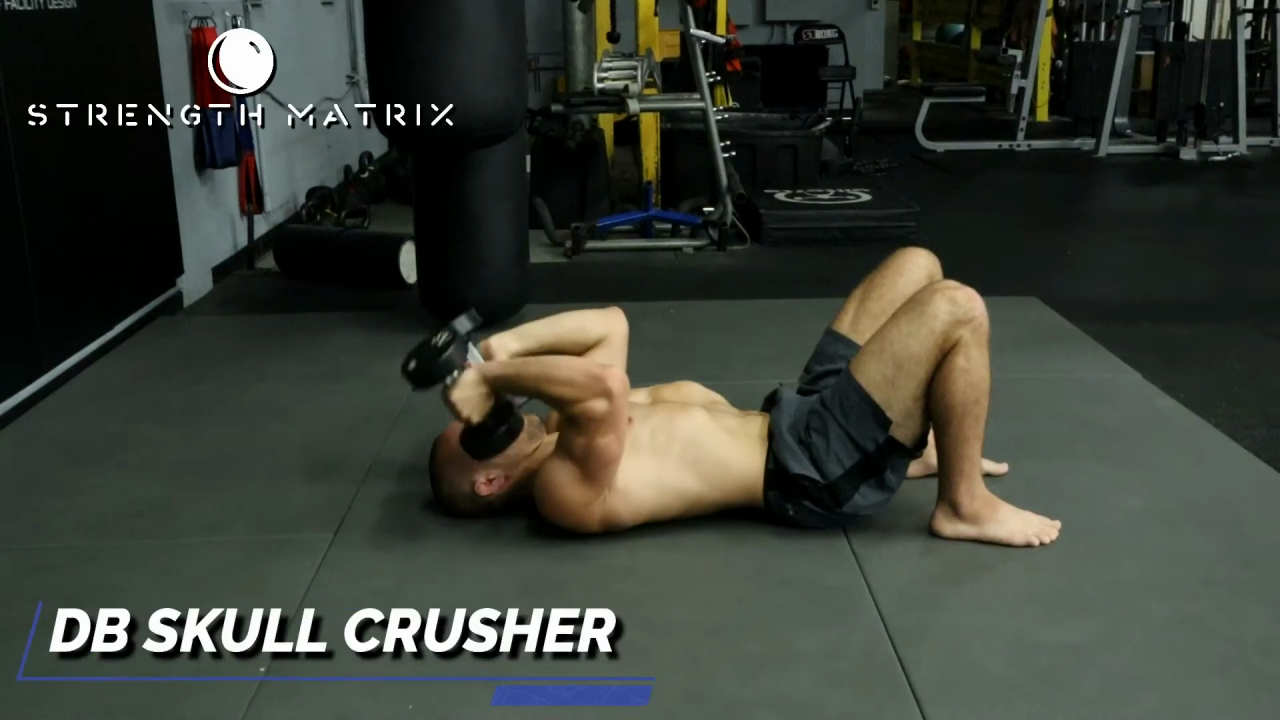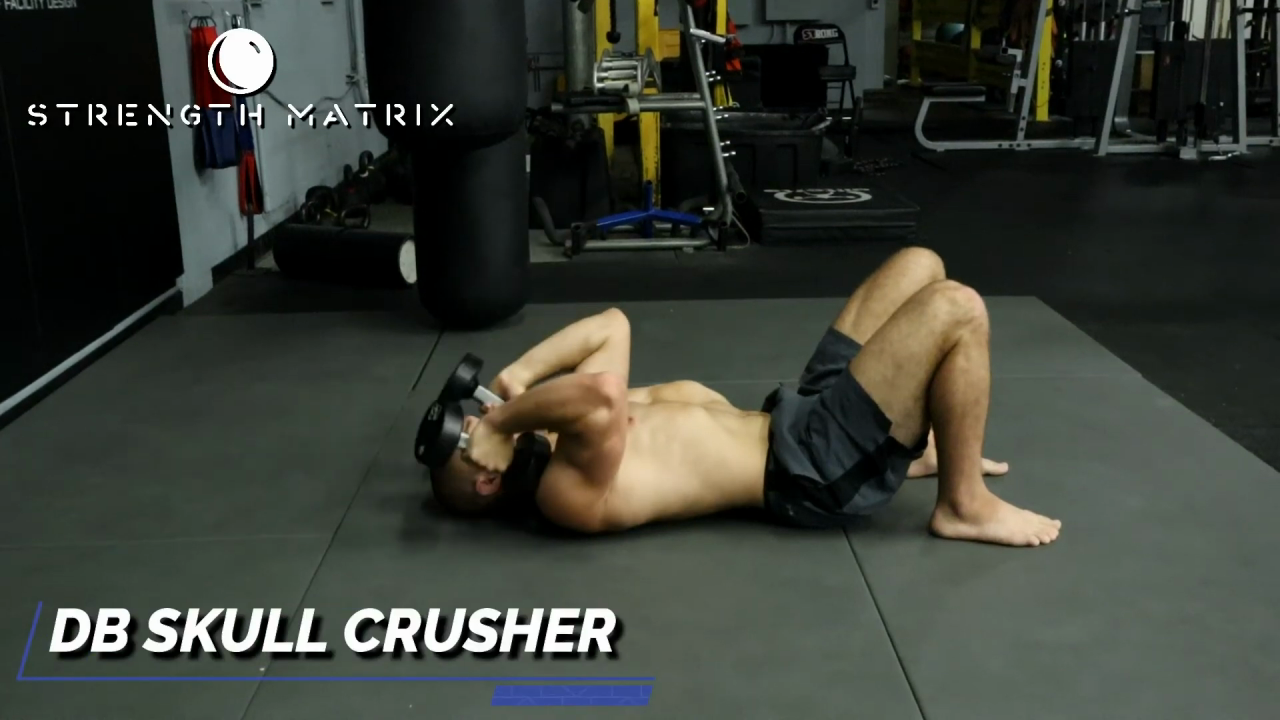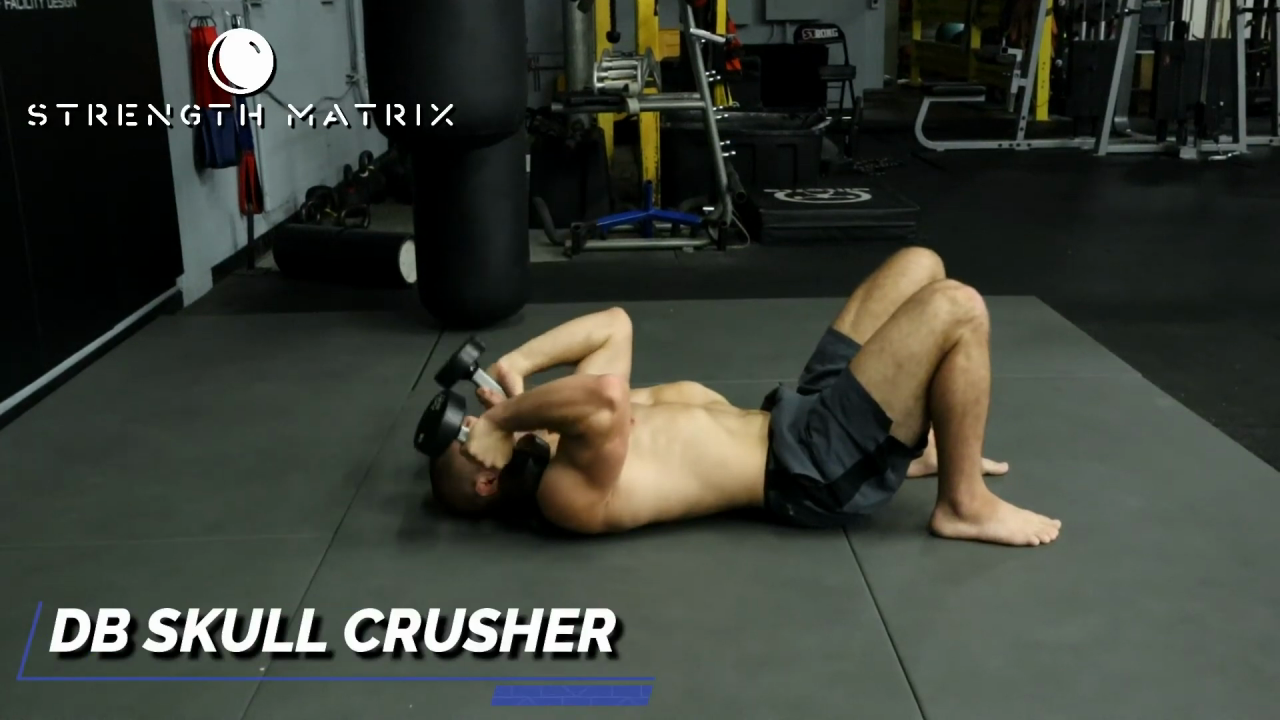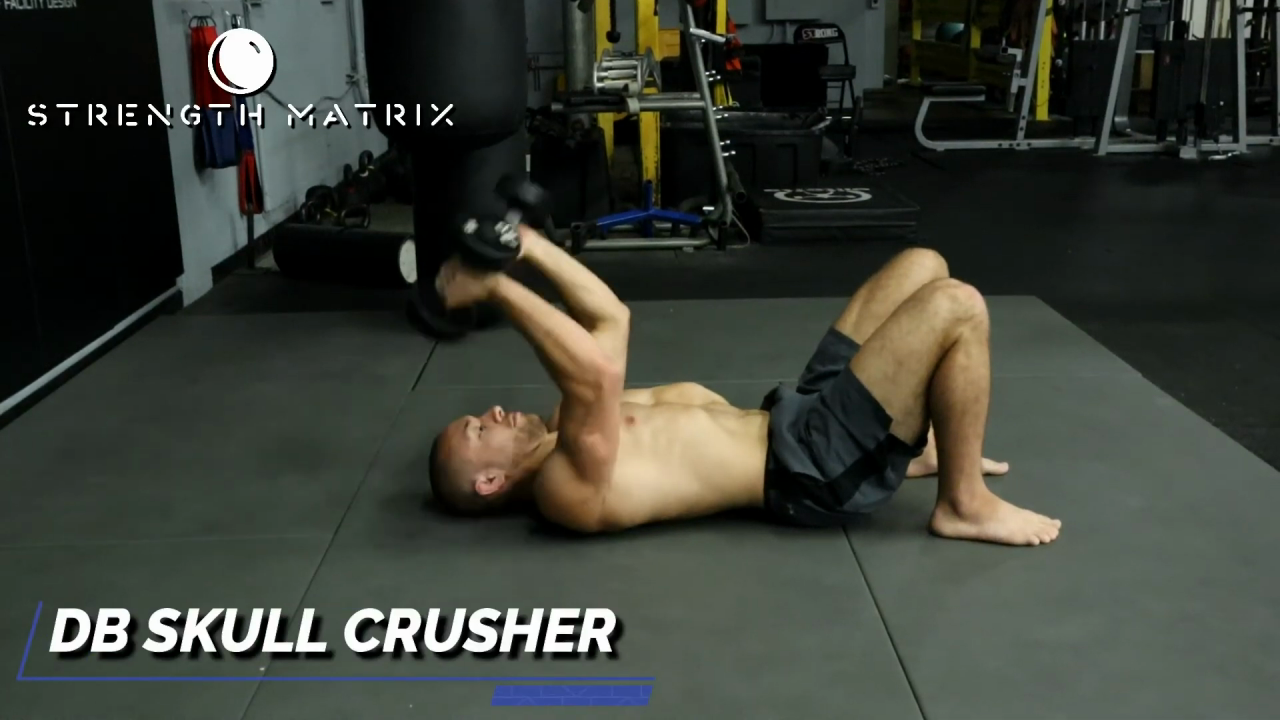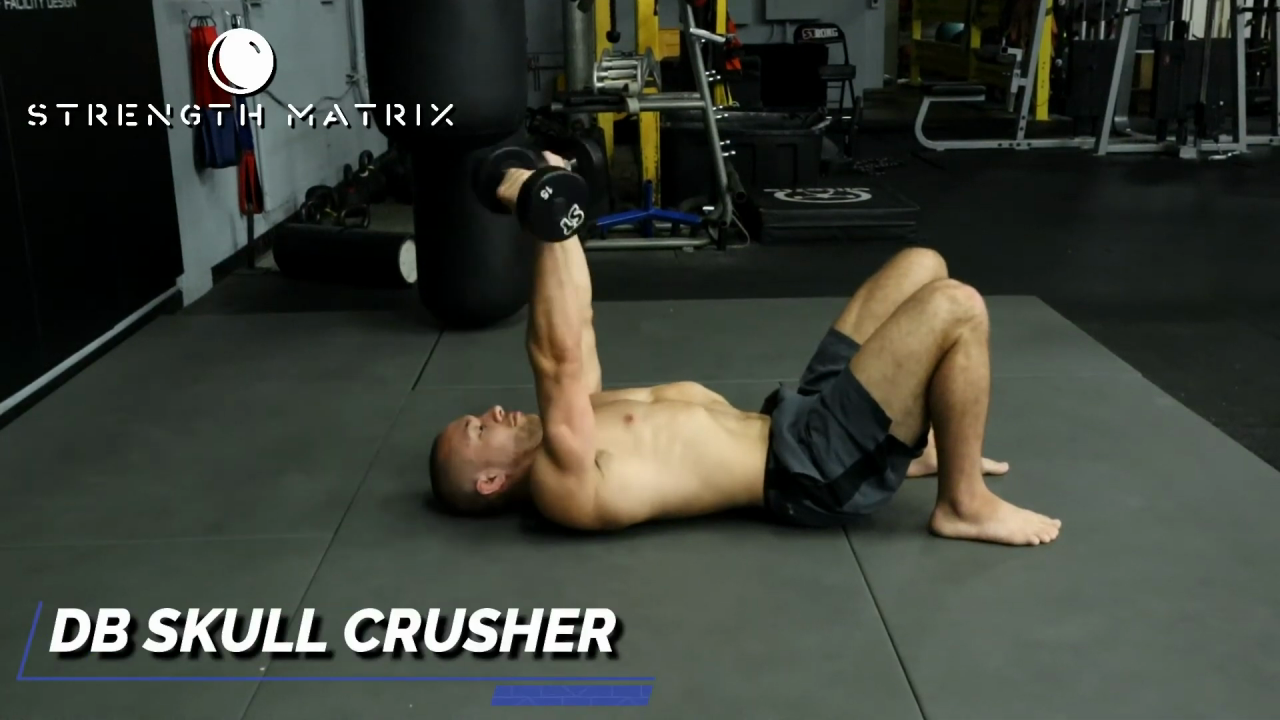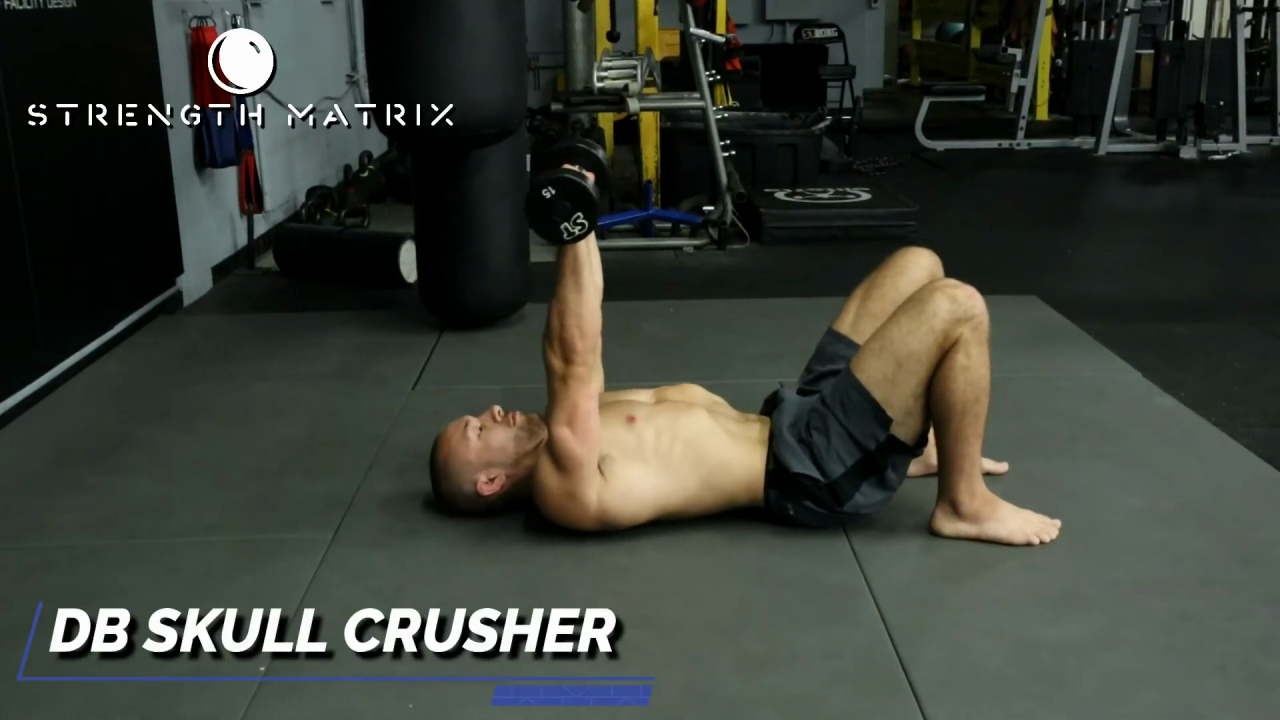
dt=0.4s
person 1, frame 1
left shoulder: (560, 436)
right shoulder: (567, 490)
left elbow: (611, 325)
right elbow: (606, 384)
left wrist: (506, 342)
right wrist: (492, 376)
left hip: (799, 419)
right hip: (818, 468)
left knee: (916, 264)
right knee: (957, 308)
left ankle: (919, 446)
right ankle: (964, 505)
person 1, frame 2
left shoulder: (564, 441)
right shoulder: (568, 492)
left elbow: (613, 327)
right elbow: (602, 392)
left wrist: (518, 374)
right wrist: (508, 421)
left hip: (799, 418)
right hip: (819, 469)
left knee: (920, 265)
right knee: (957, 308)
left ankle: (921, 447)
right ankle: (965, 507)
person 1, frame 3
left shoulder: (565, 439)
right shoulder: (570, 495)
left elbow: (616, 326)
right elbow: (608, 395)
left wrist: (518, 361)
right wrist: (504, 411)
left hip: (798, 416)
right hip: (817, 468)
left knee: (918, 264)
right knee: (957, 307)
left ankle: (919, 447)
right ankle: (965, 504)
person 1, frame 4
left shoulder: (568, 441)
right shoulder: (566, 490)
left elbow: (612, 319)
right elbow: (597, 376)
left wrist: (529, 248)
right wrist: (499, 289)
left hip: (796, 417)
right hip: (817, 469)
left knee: (923, 267)
right knee: (957, 306)
left ankle: (920, 448)
right ankle: (966, 506)
person 1, frame 5
left shoulder: (571, 430)
right shoulder: (564, 488)
right elbow: (557, 357)
left hip: (804, 412)
right hip: (815, 468)
left knee: (925, 270)
right knee: (960, 311)
left ankle: (918, 446)
right ankle: (964, 504)
person 1, frame 6
left shoulder: (564, 442)
right shoulder: (564, 490)
right elbow: (573, 365)
right wrist: (575, 232)
left hip: (794, 423)
right hip: (817, 470)
left knee: (919, 267)
right knee: (957, 306)
left ankle: (918, 448)
right ankle: (965, 506)
